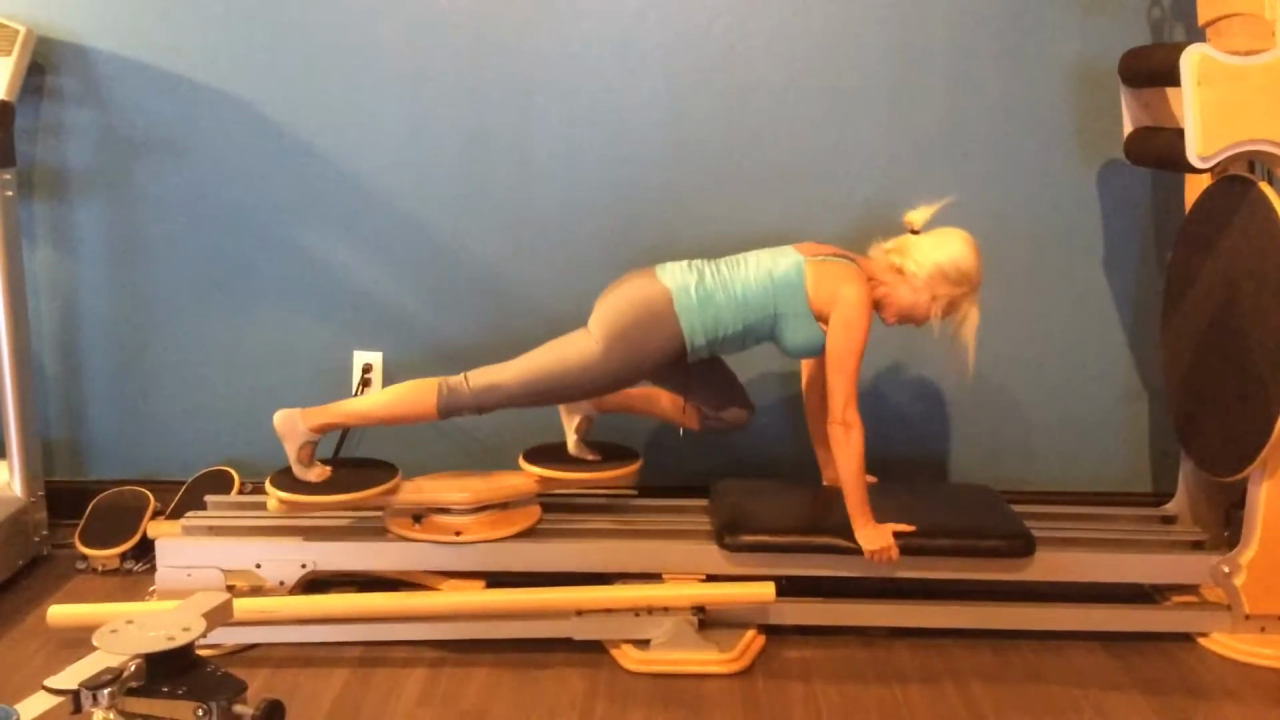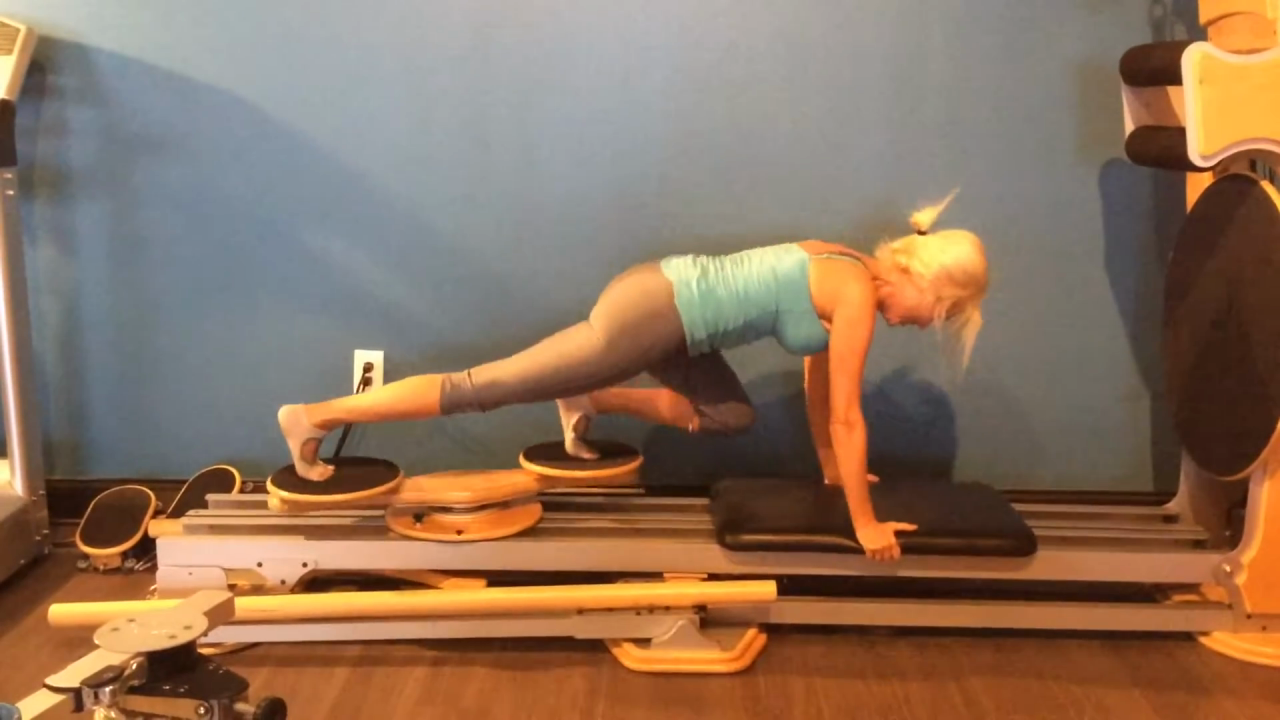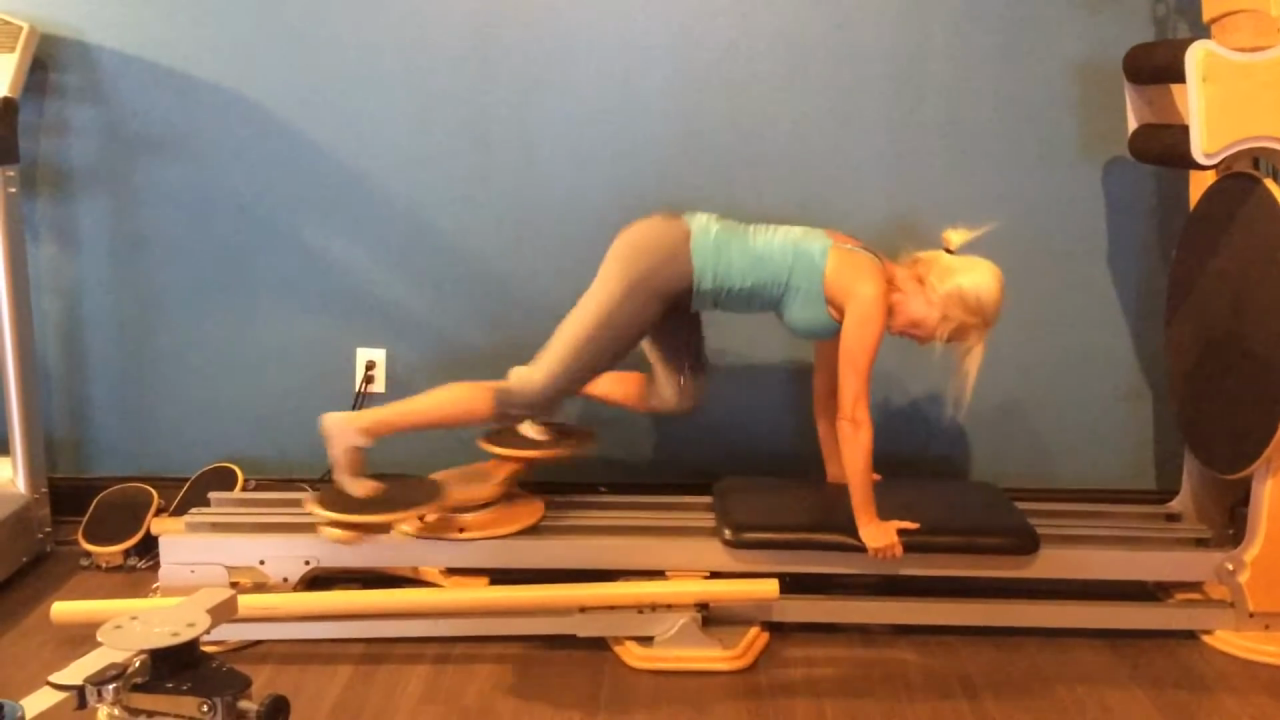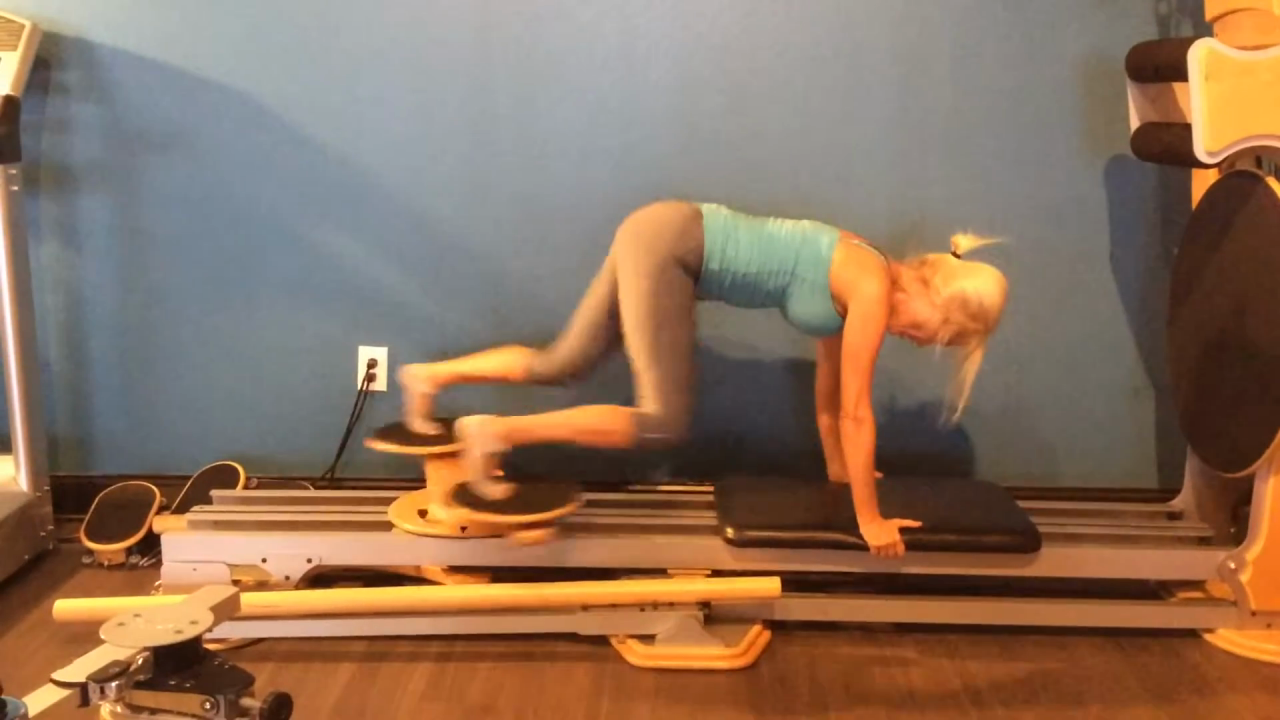
dt=0.3s
person 1, frame 1
left shoulder: (836, 268)
right shoulder: (853, 293)
left elbow: (814, 384)
right elbow: (843, 418)
left wrist: (832, 473)
right wrist: (863, 523)
left hip: (653, 300)
right hip: (645, 325)
left knee: (732, 413)
right knee: (477, 392)
left ankle: (592, 404)
right ankle: (308, 421)
person 1, frame 2
left shoulder: (842, 268)
right shoulder: (858, 294)
left elbow: (818, 386)
right elbow: (846, 417)
left wrist: (833, 473)
right wrist: (865, 523)
left hip: (658, 296)
right hip: (647, 320)
left knee: (733, 417)
right knee: (480, 389)
left ankle: (592, 399)
right ankle: (312, 417)
person 1, frame 3
left shoulder: (853, 281)
right shoulder: (872, 291)
left elbow: (826, 390)
right elbow: (850, 414)
left wrist: (839, 475)
right wrist: (867, 521)
left hip: (665, 250)
right hip: (660, 260)
left knee: (682, 397)
right knee: (538, 391)
left ankle: (528, 387)
right ankle: (359, 427)
person 1, frame 4
left shoulder: (855, 284)
right shoulder: (874, 289)
left elbow: (827, 392)
right elbow: (855, 412)
left wrist: (839, 474)
right wrist: (869, 519)
left hip: (663, 235)
right hip: (668, 242)
left knee: (560, 366)
right knee: (664, 424)
left ankle: (431, 378)
right ankle: (497, 432)
